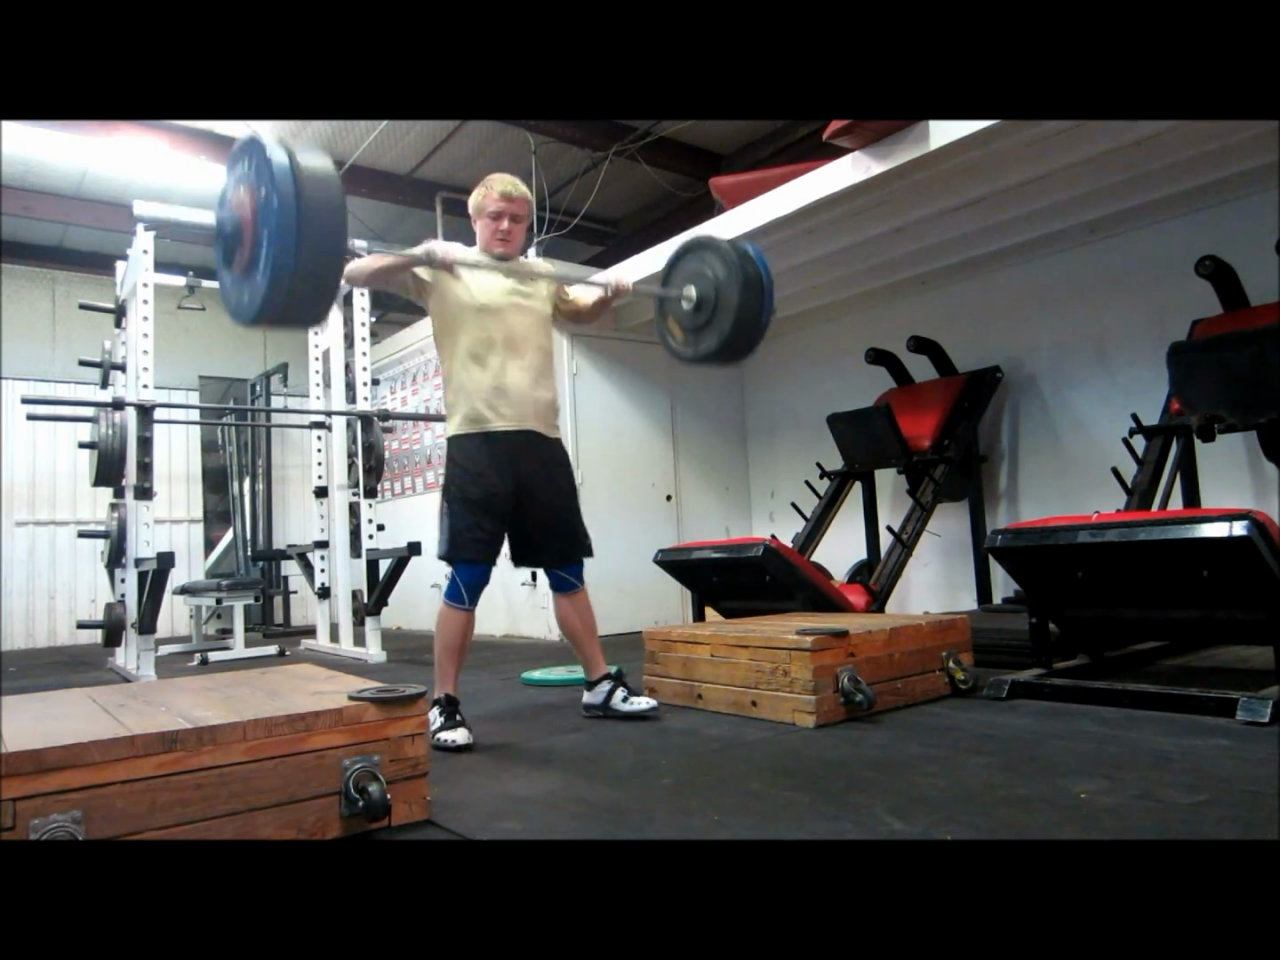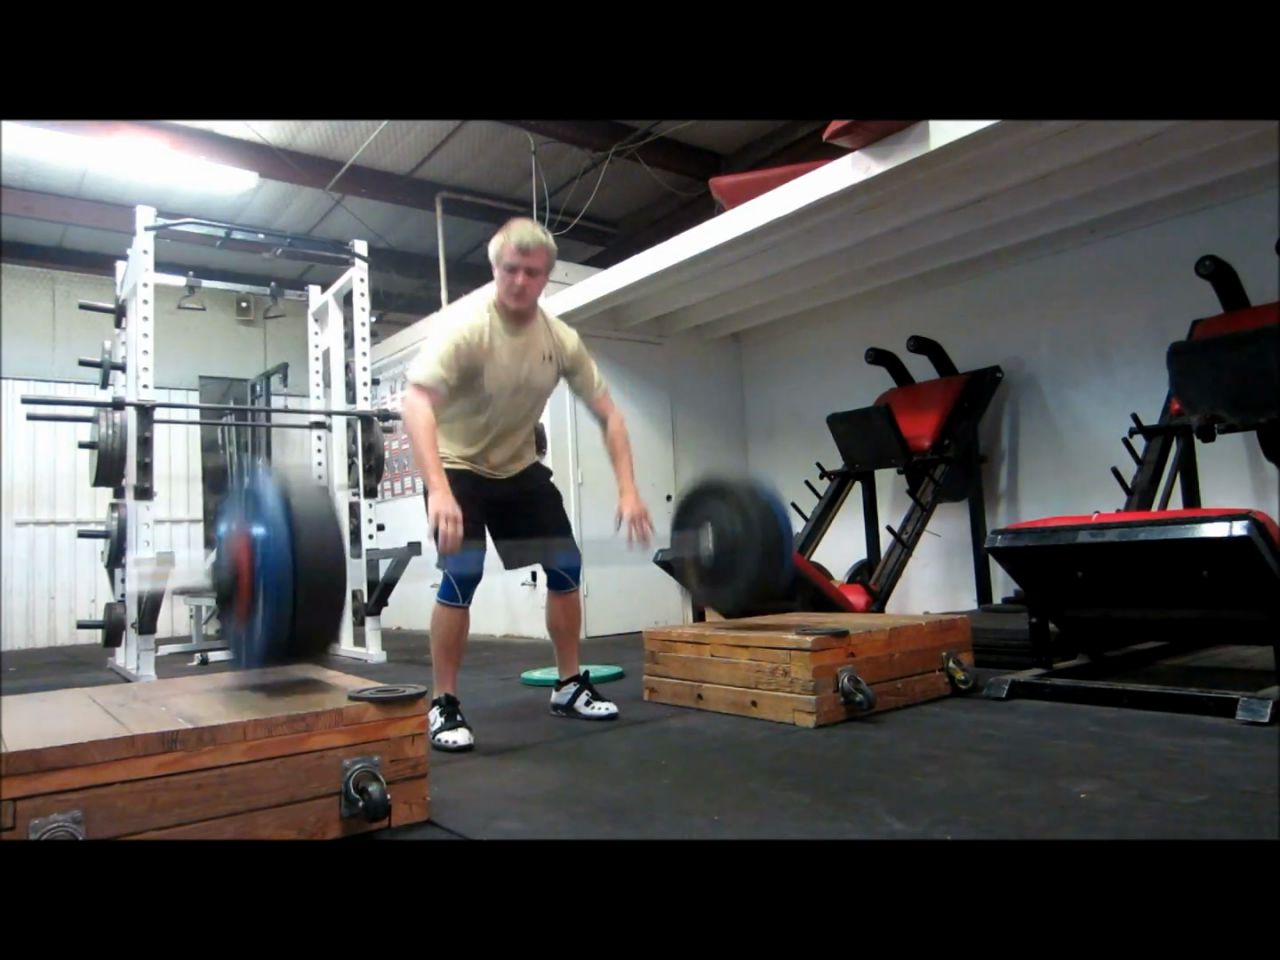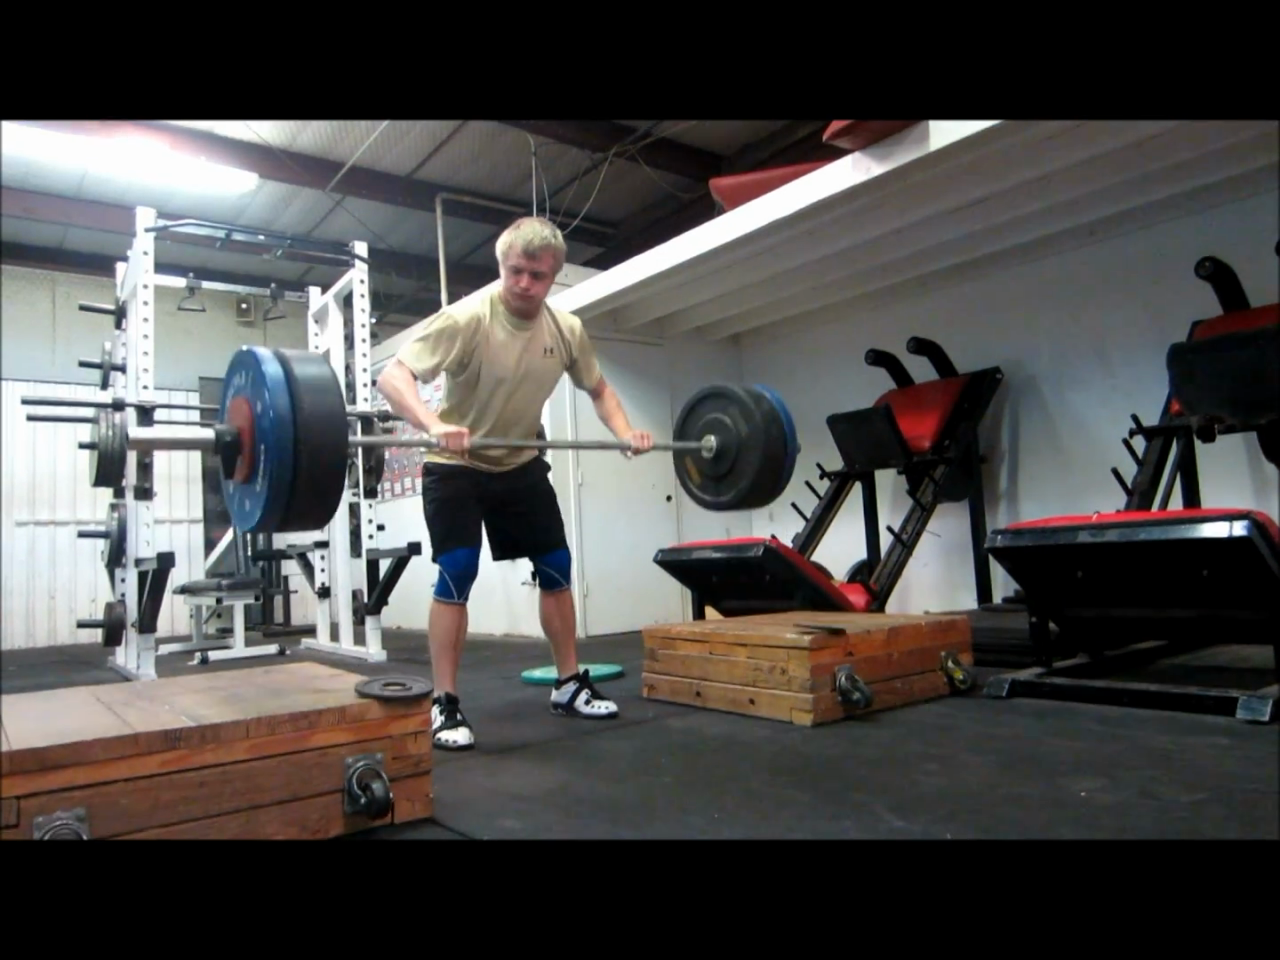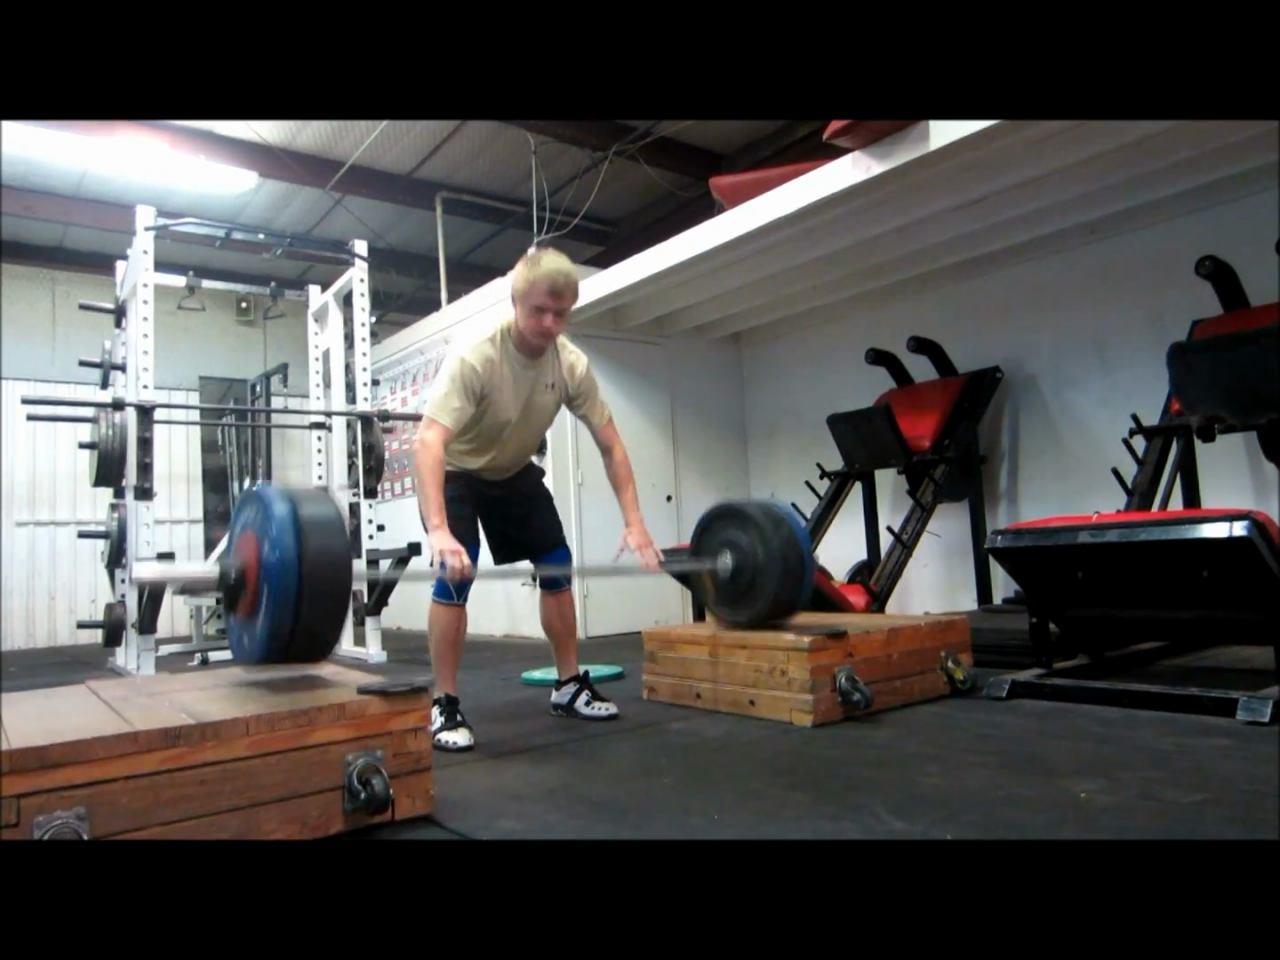
dt=0.3s
person 1, frame 1
left shoulder: (541, 277)
right shoulder: (446, 269)
left elbow: (580, 312)
right elbow: (355, 273)
left wrist: (608, 295)
right wrist: (416, 255)
left hip: (541, 442)
right hip: (480, 441)
left knee: (567, 571)
right knee: (470, 576)
left ankle: (601, 685)
right ankle: (444, 705)
person 1, frame 2
left shoulder: (563, 338)
right shoulder: (464, 326)
left elbow: (606, 412)
right elbow: (418, 403)
left wrist: (628, 491)
right wrist: (438, 494)
left hip: (519, 469)
right hip: (460, 472)
left knee: (565, 567)
right knee: (462, 572)
left ankle: (570, 686)
right ankle: (444, 706)
person 1, frame 3
left shoulder: (567, 330)
right shoulder: (467, 318)
left elbow: (599, 388)
right elbow: (393, 375)
left wrist: (624, 430)
right wrist: (433, 423)
left hip: (519, 464)
right hip: (454, 463)
left knee: (556, 565)
right knee: (458, 569)
left ankle: (569, 684)
right ankle: (444, 704)
person 1, frame 4
left shoulder: (573, 365)
right shoulder: (477, 358)
left elbow: (610, 444)
right elbow: (429, 441)
left wrist: (633, 524)
right wrist: (439, 534)
left hip: (513, 471)
right hip: (456, 471)
left knee: (557, 565)
right knee: (456, 572)
left ankle: (569, 686)
right ankle: (445, 706)
